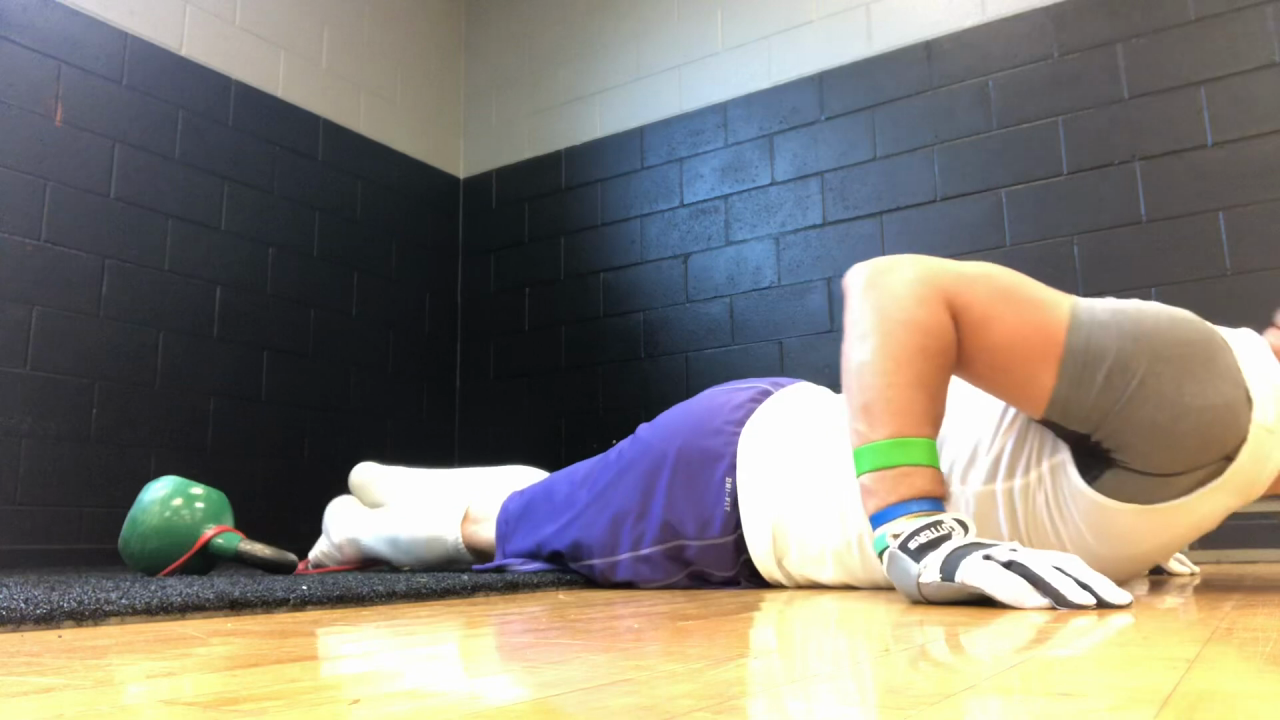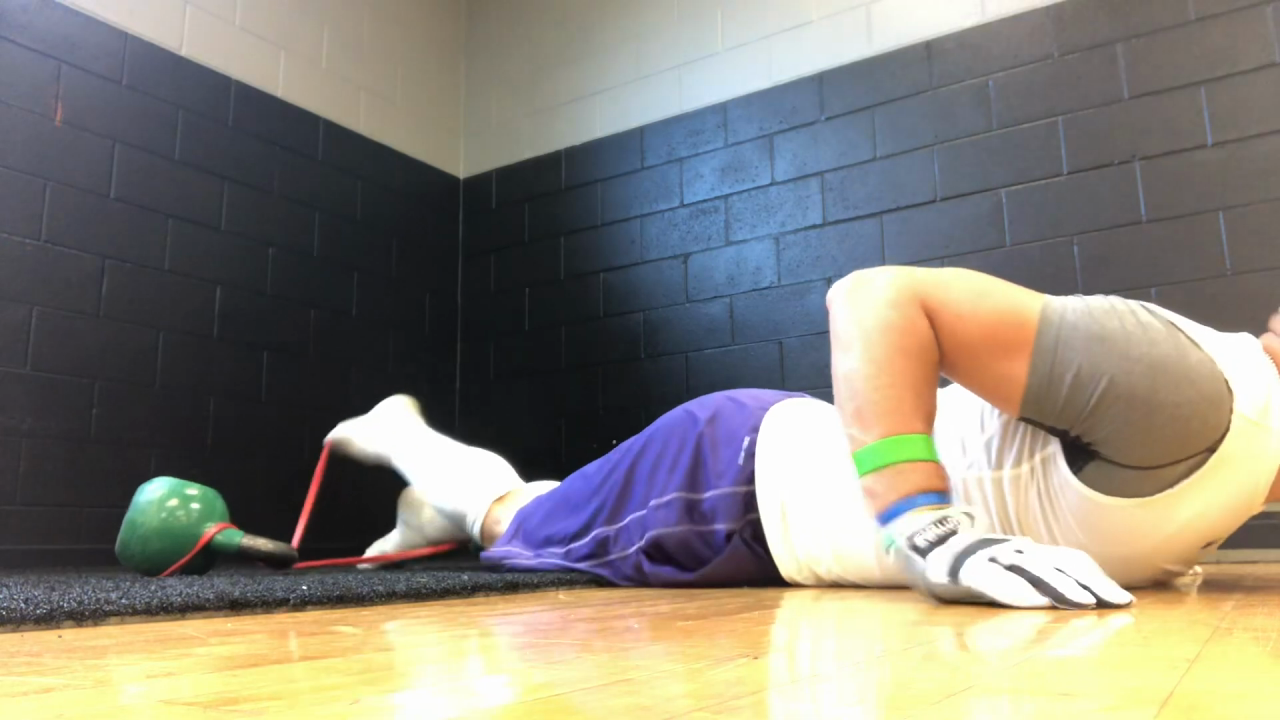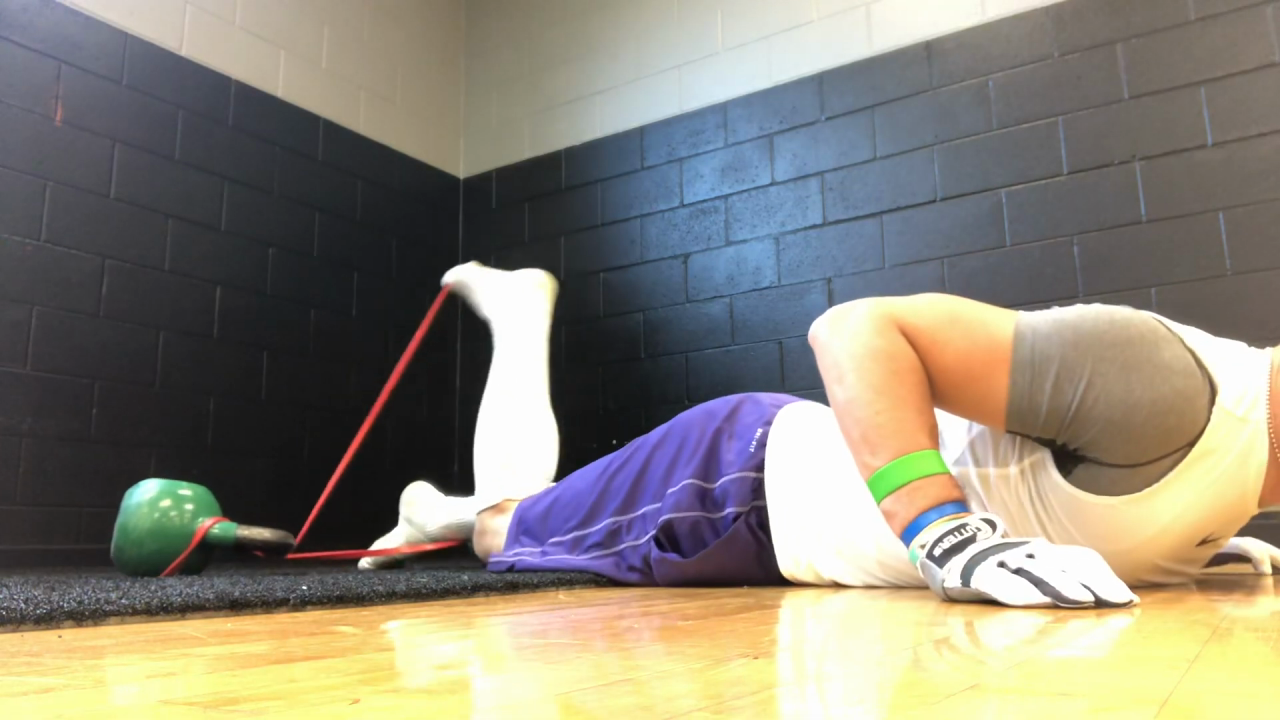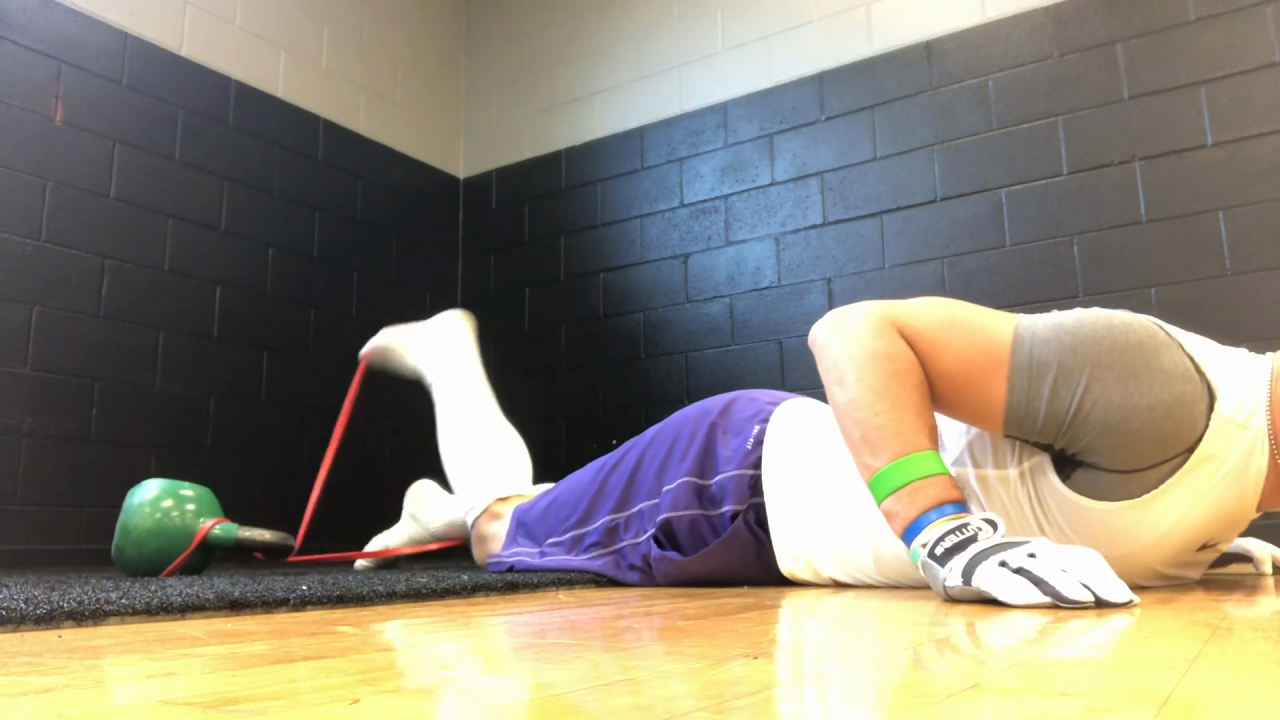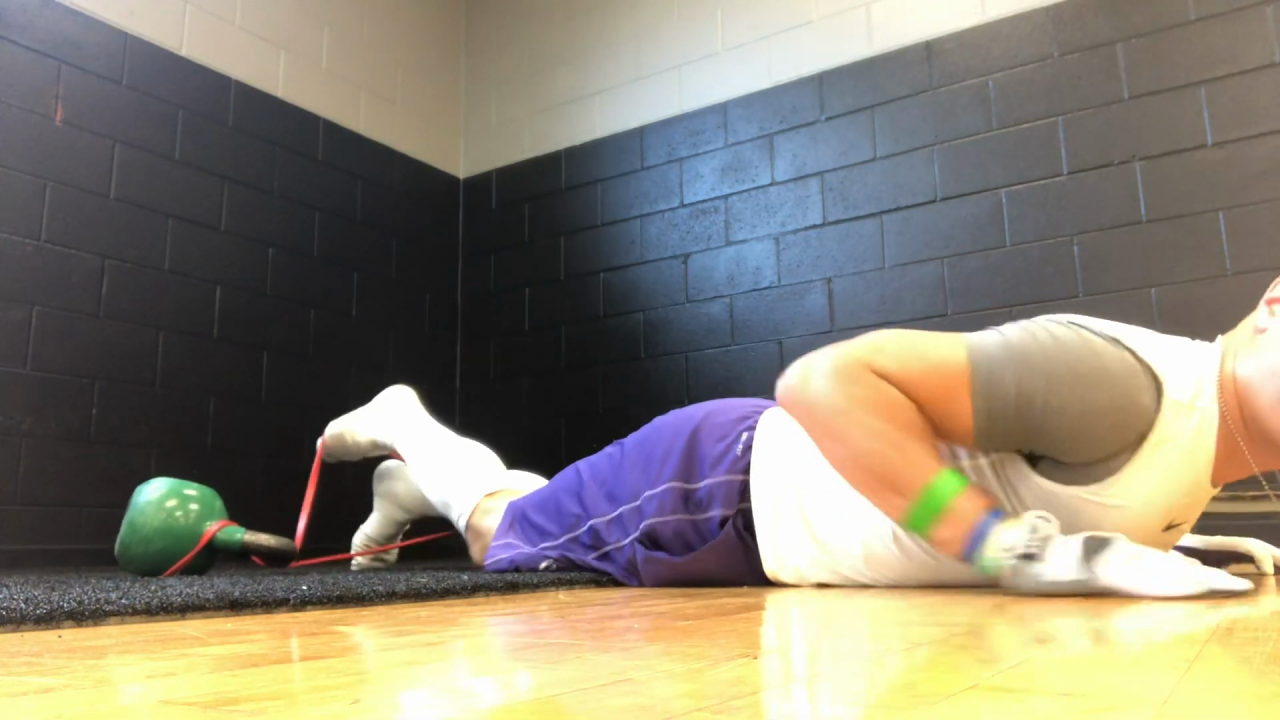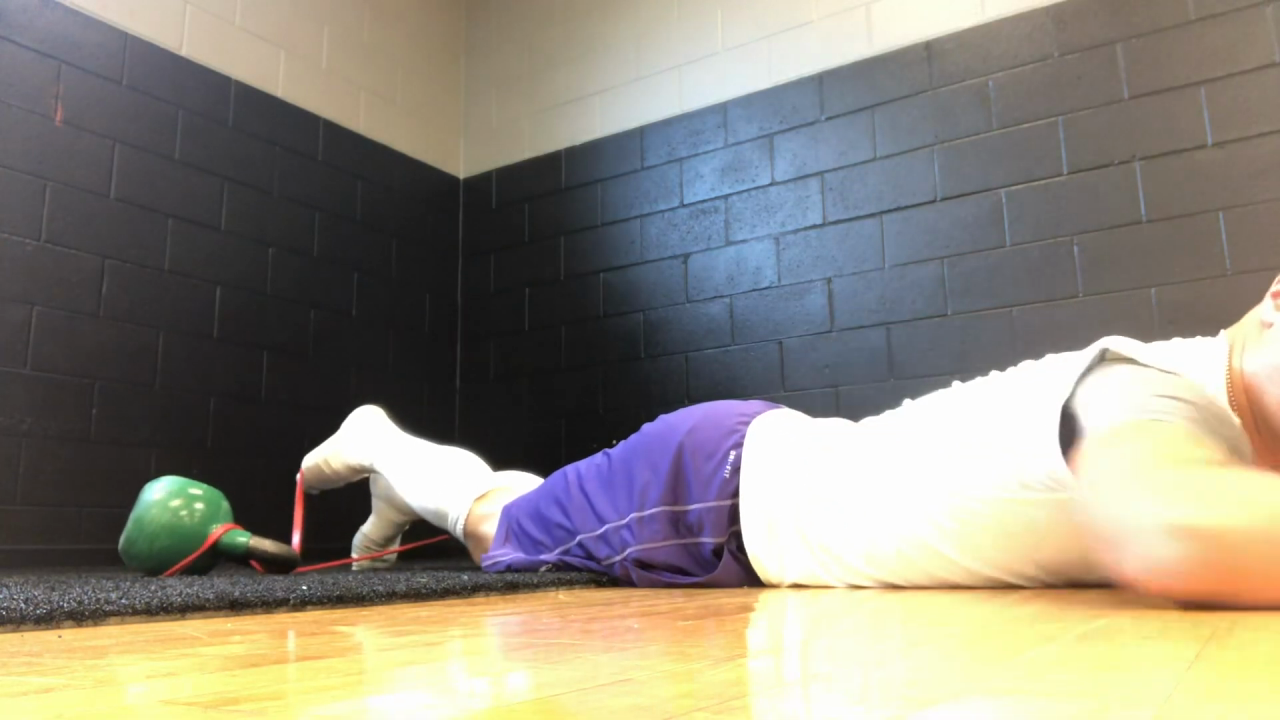
dt=0.7s
person 1, frame 1
right shoulder: (1200, 393)
right elbow: (893, 287)
left wrist: (1108, 526)
right wrist: (913, 531)
left hip: (783, 443)
right hip: (728, 488)
left knee: (543, 499)
right knee: (490, 525)
left ankle: (387, 483)
right ankle: (364, 526)
person 1, frame 2
right shoulder: (1181, 390)
right elbow: (877, 297)
left wrist: (1147, 532)
right wrist: (930, 528)
left hip: (787, 479)
right hip: (736, 483)
right knee: (510, 525)
left ankle: (435, 509)
right ankle: (402, 436)
person 1, frame 3
right shoulder: (1170, 387)
right elbow: (855, 327)
left wrist: (1186, 537)
right wrist: (949, 538)
left hip: (793, 484)
right hip: (743, 482)
right knee: (507, 529)
left ankle: (435, 510)
right ankle: (523, 305)
person 1, frame 4
right shoulder: (1165, 391)
right elbow: (855, 331)
left wrist: (1180, 545)
right wrist: (952, 539)
left hip: (783, 490)
right hip: (738, 483)
right knee: (506, 536)
left ankle: (440, 506)
right ankle: (445, 351)
person 1, frame 5
left shoulder: (1200, 442)
right shoulder: (1118, 385)
right elbow: (821, 381)
left wrist: (1155, 539)
right wrist: (1009, 545)
left hip: (762, 492)
right hip: (714, 490)
left knee: (535, 520)
right knee: (505, 536)
left ankle: (418, 485)
right ankle: (405, 429)
person 1, frame 6
left shoulder: (1192, 395)
right shoulder: (1165, 395)
right elbow: (1173, 544)
left hip: (770, 469)
right hip: (714, 491)
left knee: (525, 512)
right knee: (502, 529)
left ankle: (402, 486)
right ankle: (380, 442)
